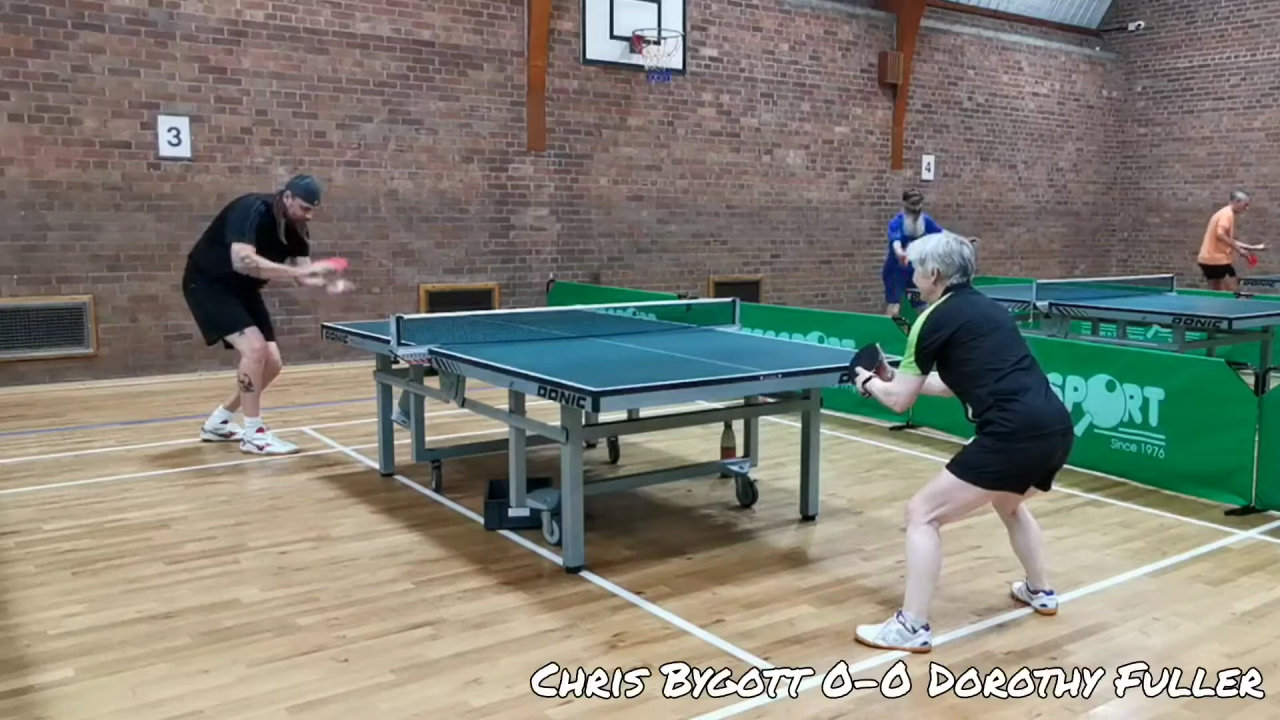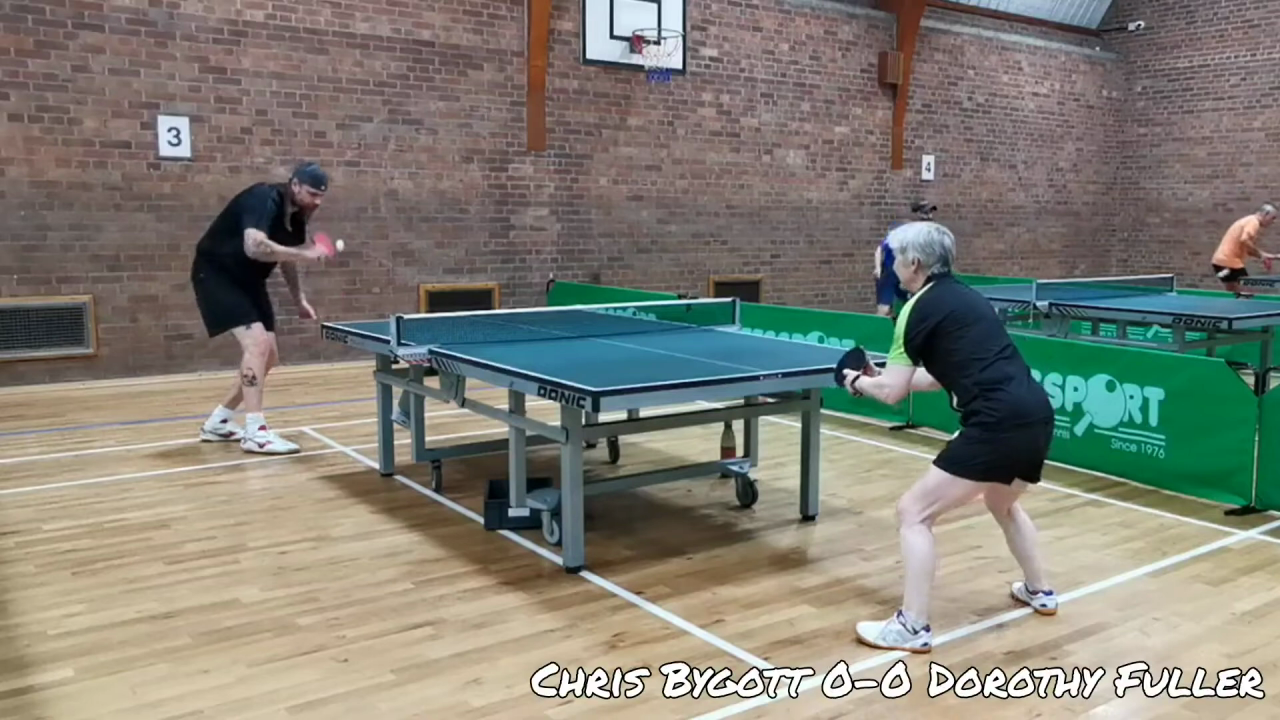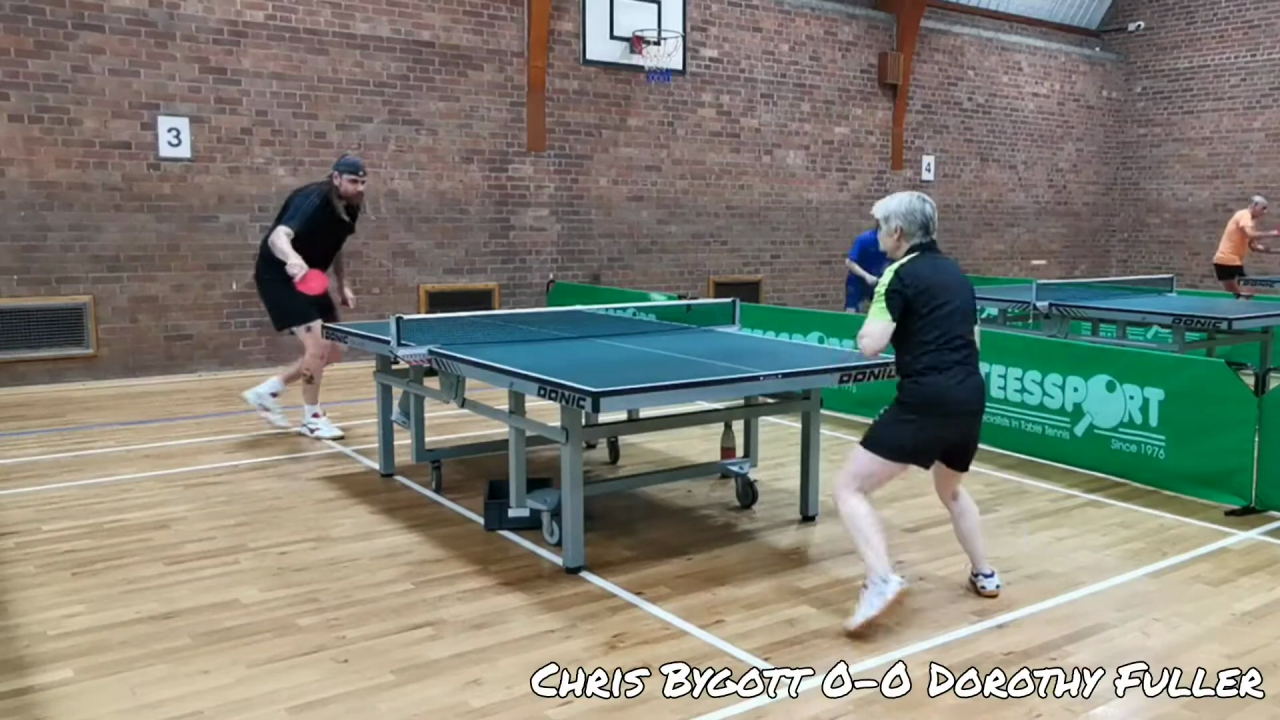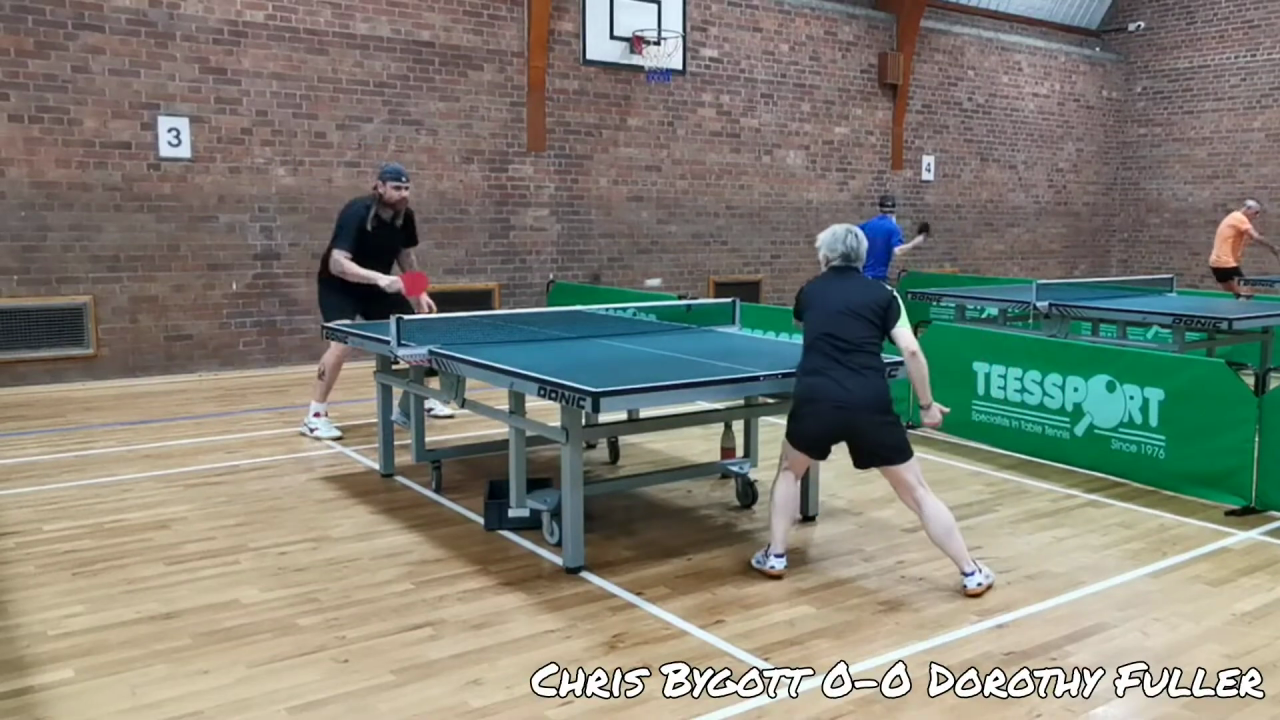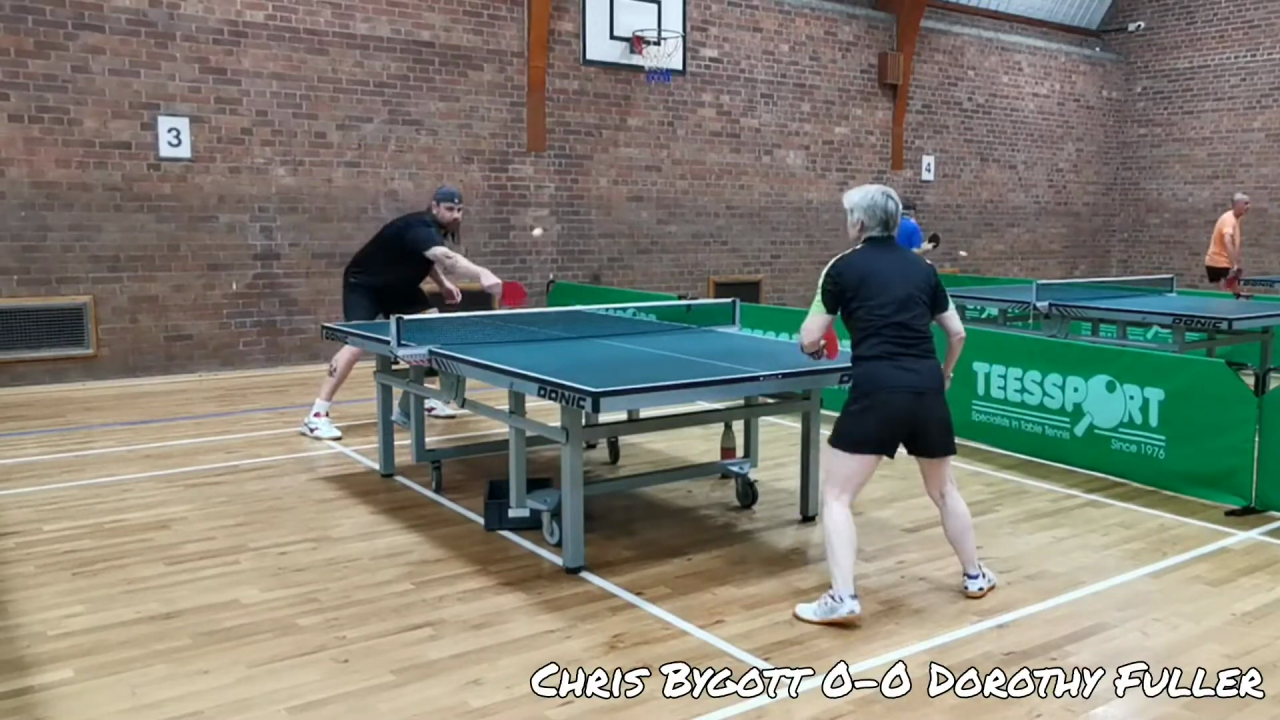
dt=0.5s
person 1, frame 1
left shoulder: (936, 318)
right shoulder: (985, 308)
left elbow: (899, 400)
left wrist: (868, 382)
right wrist: (895, 376)
left hip: (1016, 435)
right hip: (1056, 429)
left knee: (922, 514)
right knee: (1008, 503)
left ankle: (912, 627)
right ankle: (1040, 591)
person 1, frame 2
left shoulder: (920, 307)
right shoulder: (964, 297)
left elbow: (893, 393)
left wrist: (859, 381)
right wrist: (882, 374)
left hip: (999, 425)
right hip: (1037, 416)
left knee: (914, 512)
right knee: (1002, 502)
left ankle: (912, 627)
right ankle: (1039, 591)
person 1, frame 3
left shoulder: (901, 274)
right shoulder: (958, 276)
left elbow: (869, 345)
left wrist: (888, 334)
left hip: (923, 405)
right hip: (970, 403)
left knee: (849, 488)
right knee: (951, 491)
left ankle: (882, 578)
right ankle: (984, 575)
person 1, frame 4
left shoulder: (811, 290)
right shoulder: (883, 294)
right elbow: (911, 351)
right wrist: (926, 404)
left hip: (814, 400)
right hip: (870, 403)
left knee: (789, 471)
right knee: (916, 493)
left ankle: (774, 556)
right ankle: (971, 573)
person 1, frame 5
left shoulder: (843, 267)
right shoulder: (922, 268)
left elbow: (808, 339)
right elbow: (957, 333)
left wrist: (816, 346)
right wrist: (943, 374)
left hip: (876, 391)
right hip: (927, 390)
left knee: (837, 495)
right knee: (942, 489)
left ankle: (843, 598)
right ankle: (975, 575)
person 2, frame 1
left shoulder: (295, 227)
right shoulder: (252, 210)
left elbow: (300, 268)
right elbow: (242, 261)
left wrist: (325, 281)
right wrist: (299, 271)
left hip: (243, 291)
right hip: (207, 284)
left knee: (271, 364)
right knee: (254, 349)
left ankle: (218, 422)
right ankle: (254, 433)
person 2, frame 2
left shoulder: (298, 214)
right shoulder: (264, 199)
left elbow: (288, 259)
right elbow: (255, 247)
left wrist: (299, 299)
right wrist: (305, 253)
left hip: (248, 280)
right hip: (216, 275)
left knee: (268, 356)
right knee: (257, 344)
left ankle: (218, 422)
right ankle: (256, 431)
person 2, frame 3
left shoulder: (349, 208)
right shoulder: (311, 201)
right elbow: (277, 238)
left wrist: (343, 284)
right wrist: (293, 259)
right hip: (278, 277)
left knee: (333, 349)
right knee: (318, 345)
left ankle: (266, 391)
right ankle: (311, 417)
person 2, frame 4
left shoulder: (405, 216)
right shoulder: (355, 213)
left elbow: (406, 256)
right elbow: (337, 264)
left wrist: (419, 293)
right wrist: (380, 278)
left hip: (380, 286)
right hip: (339, 286)
right knee: (342, 344)
right ankle: (315, 415)
person 2, frame 5
left shoulder: (439, 230)
right shoulder: (421, 229)
left elbow: (435, 262)
right elbow: (446, 258)
left wrist: (443, 284)
right wrist: (483, 274)
left hip: (399, 288)
right hip: (364, 285)
right knee: (355, 345)
left ankle: (423, 399)
right ankle: (317, 415)
